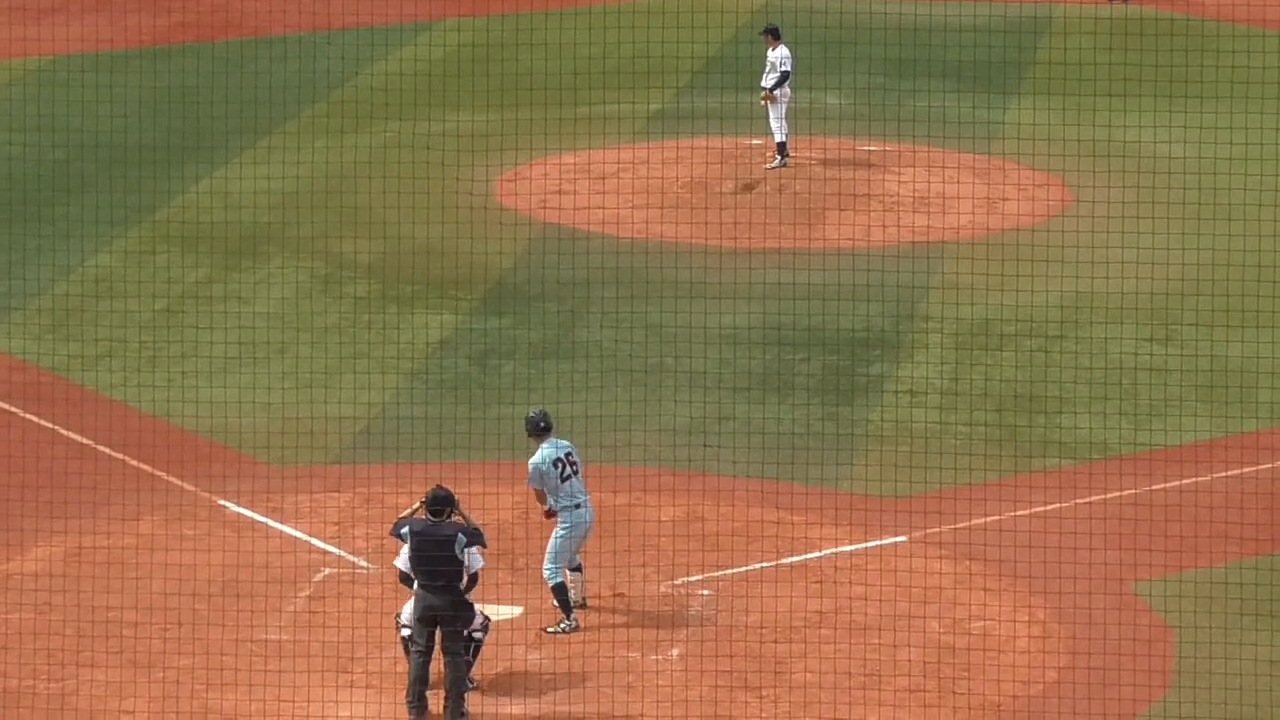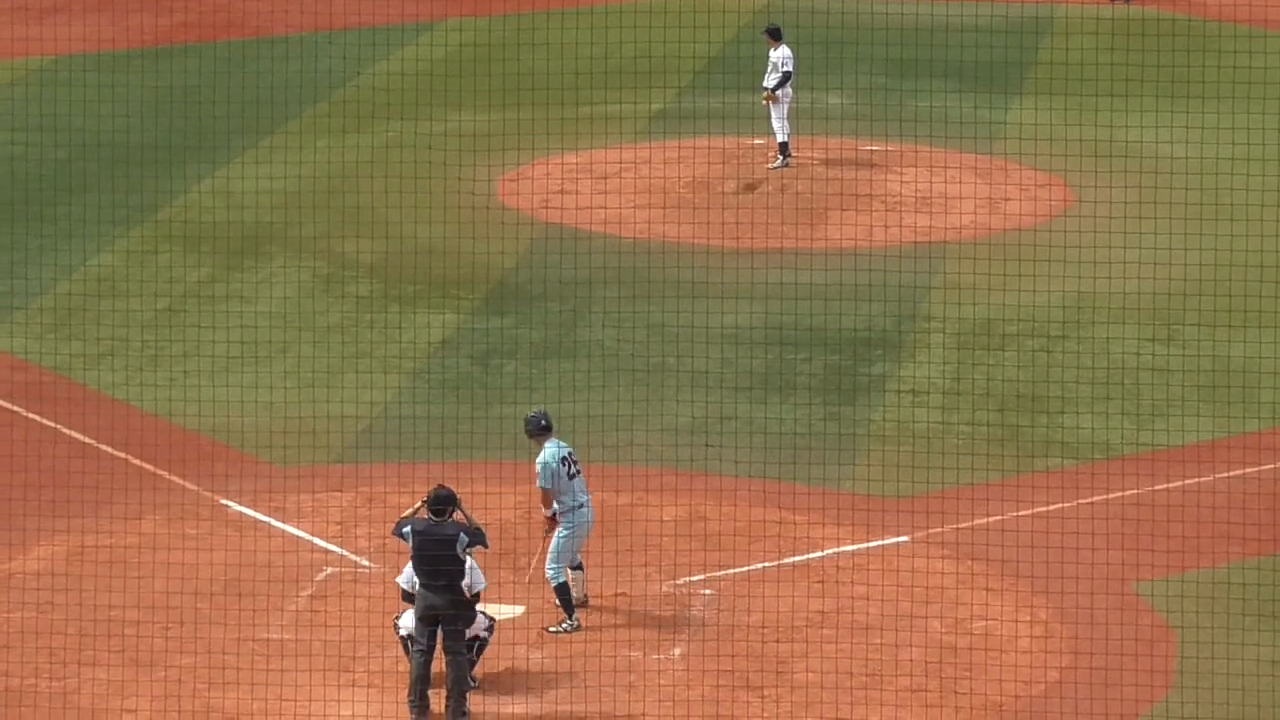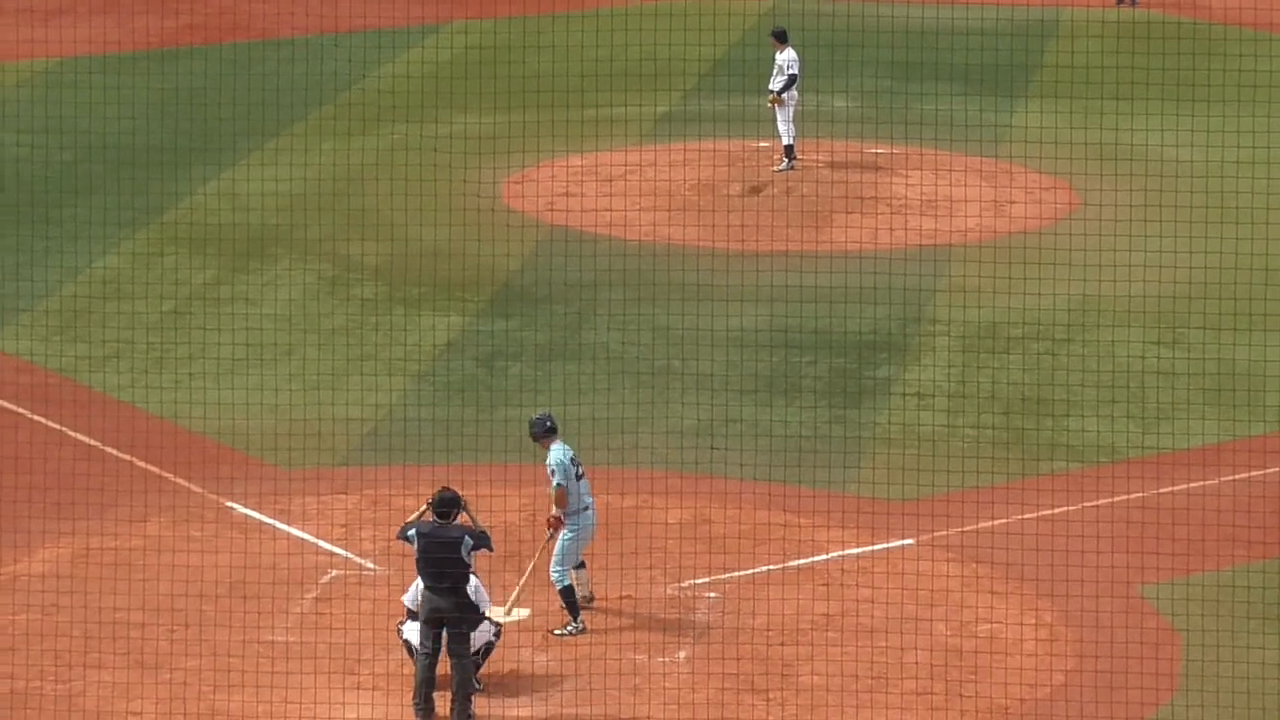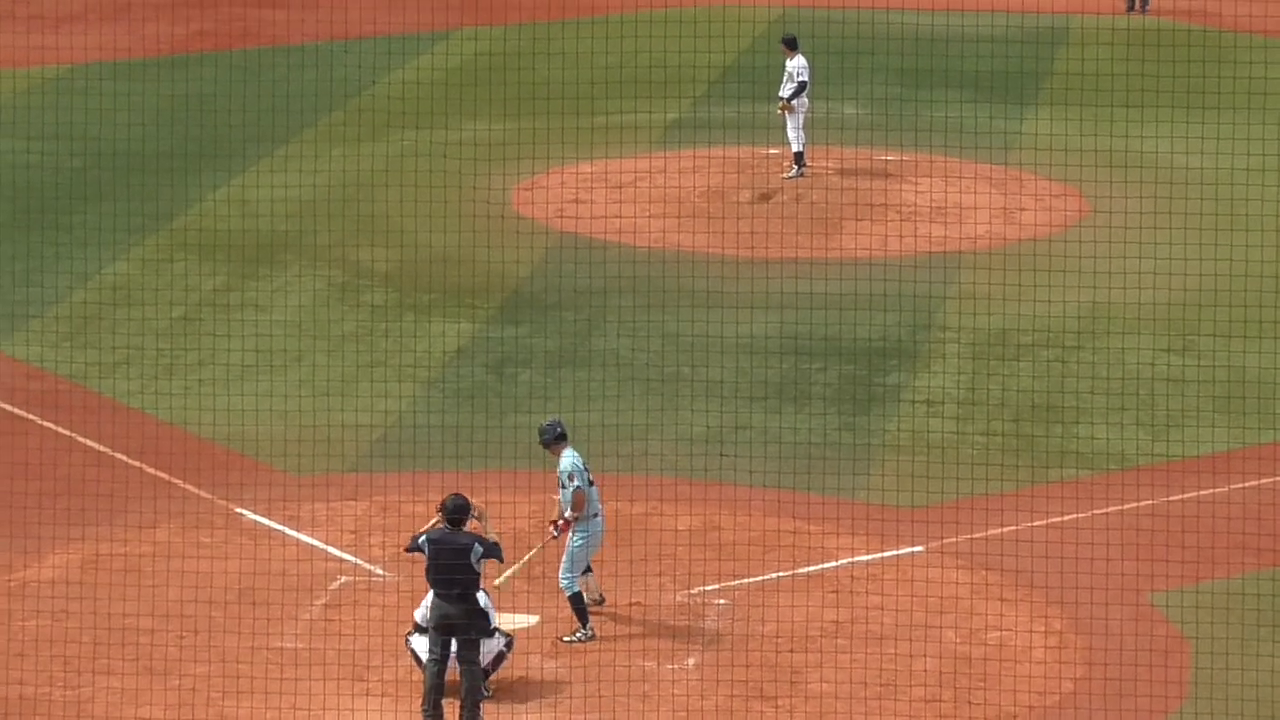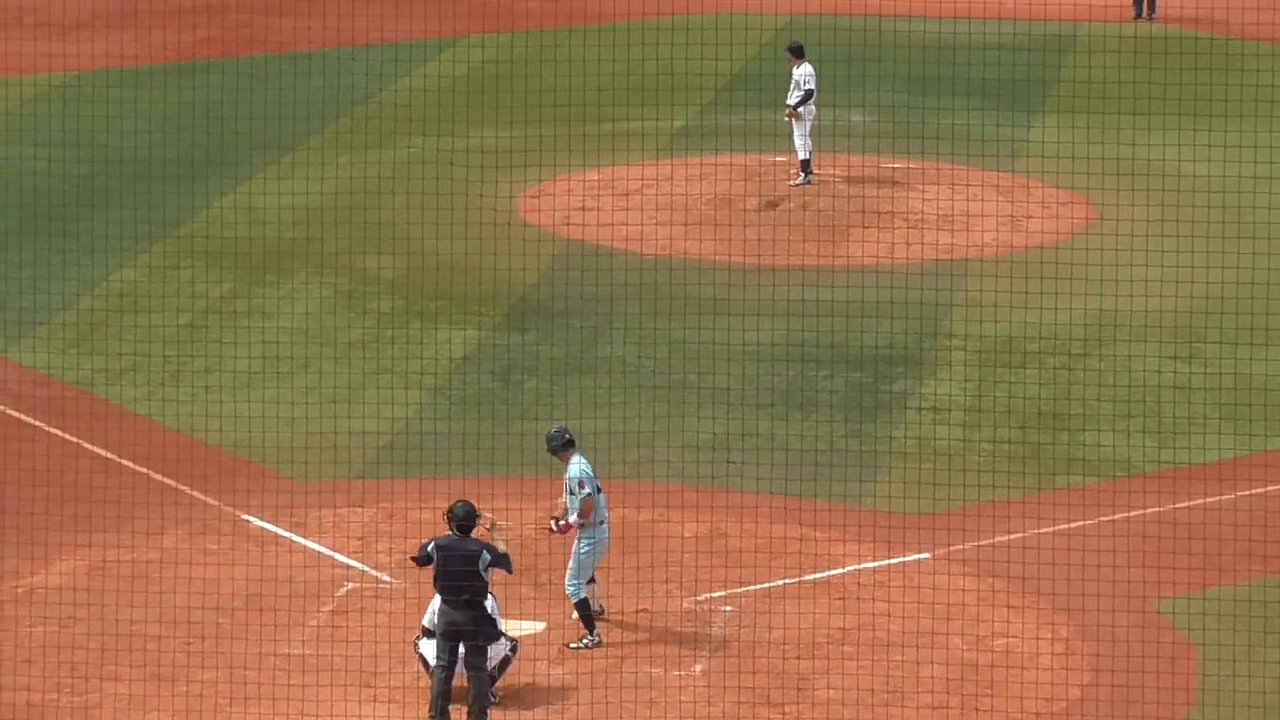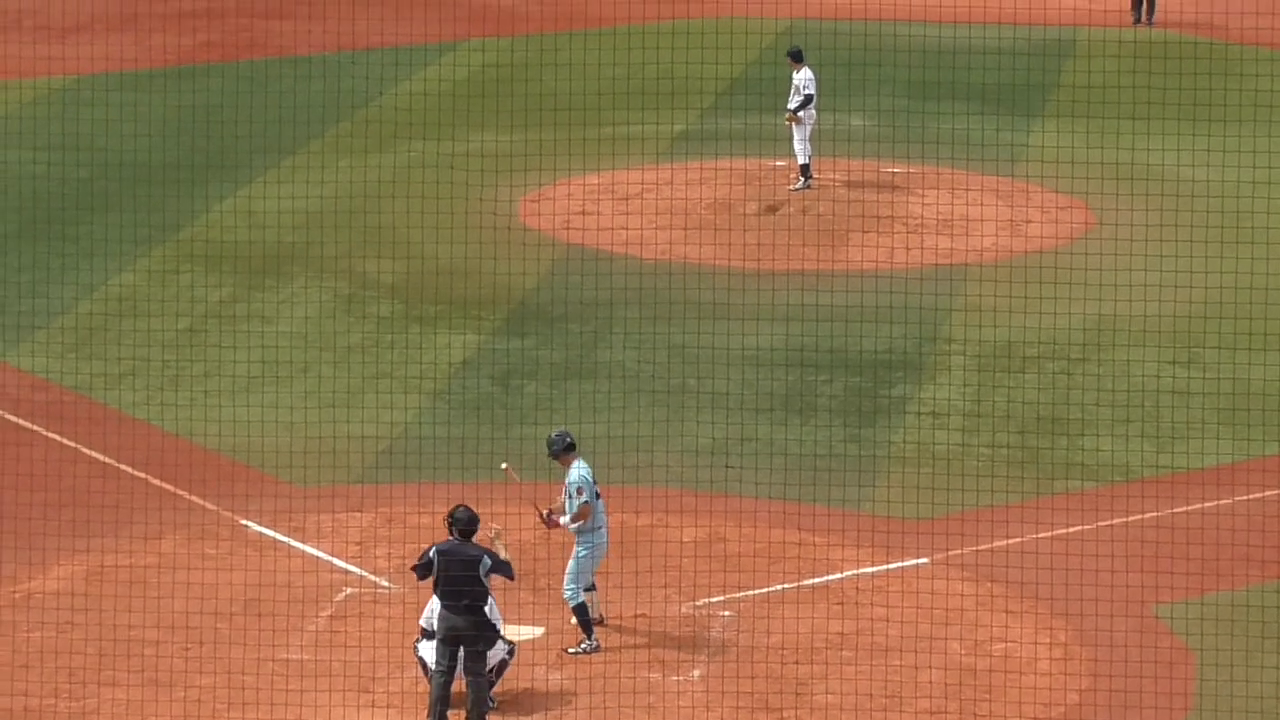
dt=0.1s
person 1, frame 1
left shoulder: (413, 528)
right shoulder: (458, 531)
left elbow: (397, 524)
right elbow: (478, 535)
left wrist: (416, 506)
right wrist: (462, 512)
left hip: (423, 597)
right hip: (451, 598)
left knee: (419, 651)
right knee: (454, 653)
person 1, frame 2
left shoulder: (415, 528)
right shoulder: (459, 531)
left elbow: (399, 524)
right elbow: (480, 535)
left wrist: (418, 505)
right wrist: (464, 512)
left hip: (425, 596)
right hip: (453, 598)
left knee: (421, 651)
right knee: (456, 652)
person 1, frame 3
left shoulder: (420, 530)
right shoulder: (464, 534)
left elbow: (404, 529)
right elbow: (485, 538)
left wrist: (423, 509)
left hip: (430, 599)
right hip: (457, 600)
left knee: (426, 653)
right knee: (460, 655)
person 1, frame 4
left shoulder: (430, 538)
right shoulder: (474, 541)
left elbow: (412, 543)
right elbow: (496, 549)
left wrist: (435, 521)
right wrist: (483, 523)
left hip: (439, 606)
right hip: (467, 607)
left knee: (435, 660)
right knee: (469, 661)
person 1, frame 5
left shoulder: (437, 545)
right shoulder: (483, 549)
left elbow: (419, 560)
right elbow: (507, 563)
left hip: (447, 612)
right hip: (474, 614)
left knee: (443, 666)
right knee: (477, 668)
person 1, frame 6
left shoulder: (439, 550)
right shoulder: (483, 554)
left elbow: (420, 573)
right elbow: (509, 571)
right wrist: (499, 544)
left hip: (447, 617)
right hip: (475, 620)
left knee: (442, 671)
right knee: (476, 673)
person 2, frame 1
left shoulder: (537, 460)
right shoulder: (567, 446)
left elbow: (540, 495)
left wrist: (547, 508)
left hip: (569, 517)
right hip: (585, 511)
left knee: (551, 569)
right knee: (571, 557)
left ankle: (570, 620)
right ankle: (577, 598)
person 2, frame 2
left shoulder: (544, 459)
right shoulder: (564, 447)
left elbow: (547, 495)
left wrist: (548, 516)
right wrist: (555, 512)
left hip: (571, 516)
right hip: (586, 511)
left knee: (553, 569)
right knee: (572, 555)
left ankle: (571, 619)
right ankle: (579, 596)
person 2, frame 3
left shoulder: (554, 458)
right shoulder: (564, 450)
left elbow: (562, 495)
left wrist: (556, 517)
right wrist: (557, 516)
left hip: (576, 518)
right hip: (585, 515)
left knee: (558, 571)
right knee: (573, 556)
left ankle: (576, 622)
right ankle: (584, 593)
person 2, frame 4
left shoulder: (567, 463)
right shoulder: (571, 457)
left elbow: (580, 499)
left wrist: (567, 519)
right wrist: (560, 519)
left hip: (585, 525)
right hip: (593, 522)
left knee: (567, 578)
right knee: (580, 560)
left ankle: (586, 629)
right ankle: (594, 596)
person 2, frame 5
left shoulder: (576, 470)
right shoulder: (577, 465)
left elbow: (588, 506)
right elbow: (568, 499)
left wrist: (570, 523)
right wrist: (560, 519)
left hip: (590, 532)
right hip: (594, 530)
left knee: (574, 584)
right knee: (584, 571)
left ankle: (592, 636)
right ankle: (592, 608)
person 2, frame 6
left shoulder: (577, 475)
right shoulder: (579, 468)
left elbow: (584, 512)
right elbow: (567, 501)
left wrist: (561, 521)
right wrist: (551, 513)
left hip: (590, 537)
right hip: (593, 535)
left knee: (572, 589)
right knee: (584, 578)
left ankle: (590, 640)
right ankle: (593, 615)
